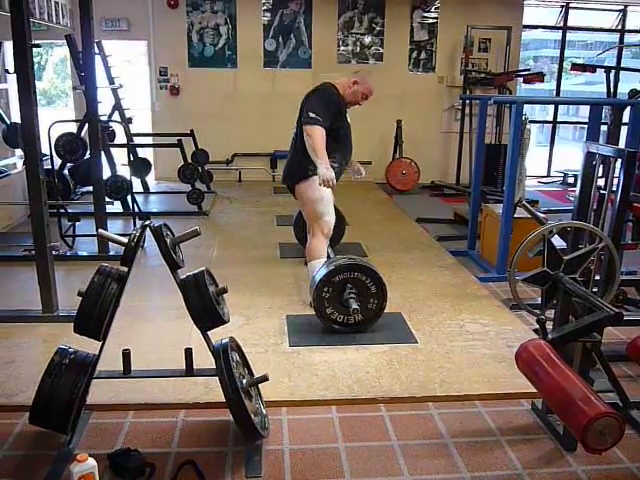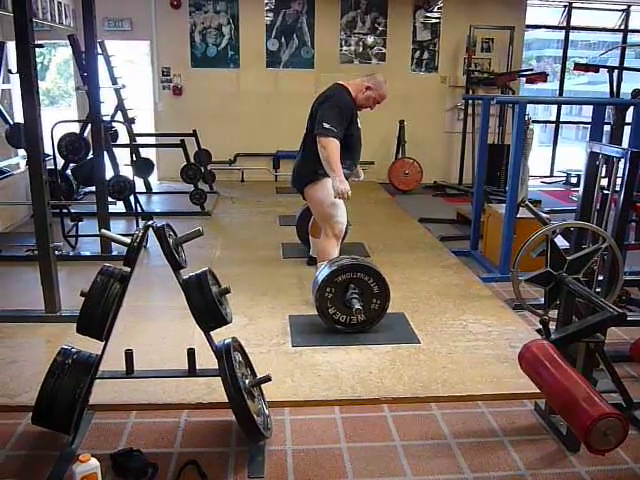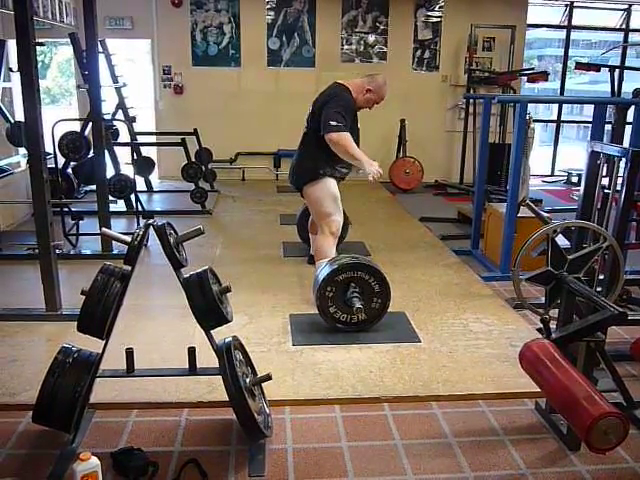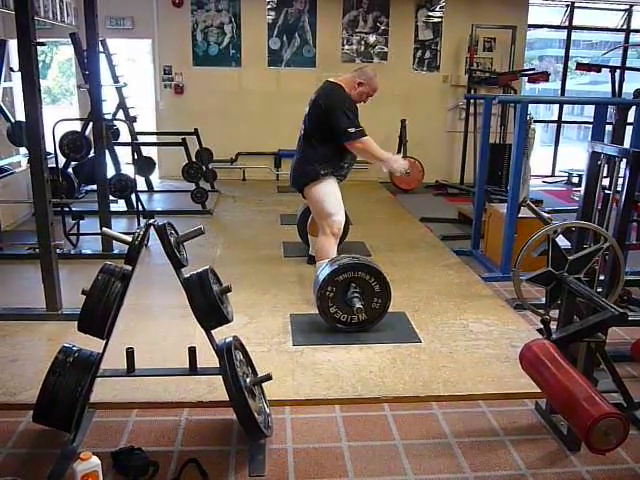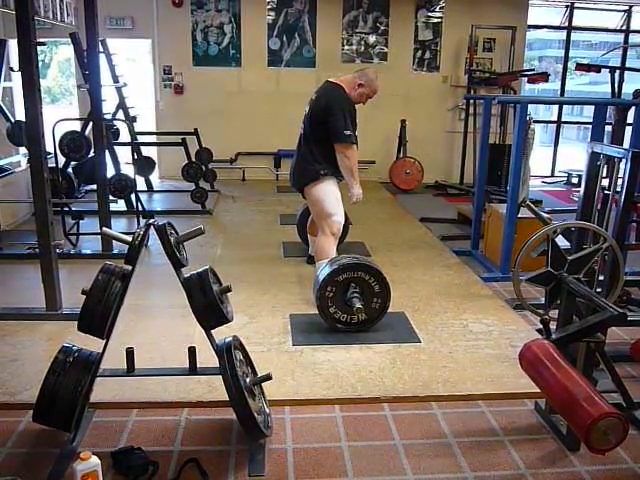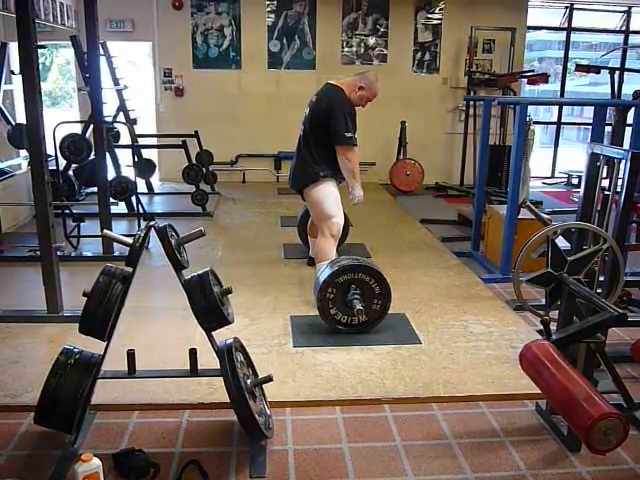
dt=0.7s
person 1, frame 1
left shoulder: (335, 101)
right shoulder: (326, 97)
right elbow: (313, 129)
left wrist: (350, 163)
right wrist: (323, 164)
left hip: (315, 172)
right hip: (310, 172)
left knee: (319, 219)
right knee: (323, 227)
left ankle: (315, 263)
person 1, frame 2
left shoulder: (344, 98)
right shoulder: (338, 101)
right elbow: (326, 140)
left wrist: (353, 166)
right wrist: (338, 178)
left hip: (322, 172)
right hip: (319, 174)
left knee: (323, 216)
right knee: (335, 228)
left ankle: (315, 255)
person 1, frame 3
left shoulder: (339, 94)
right shoulder: (341, 100)
right elbow: (335, 136)
left wrist: (360, 158)
right wrist: (364, 163)
left hip: (314, 169)
right hip: (317, 171)
left knee: (320, 214)
right knee: (331, 226)
left ankle: (316, 254)
person 1, frame 4
left shoulder: (331, 92)
right shoulder: (338, 100)
left elbow: (349, 138)
right elbow: (356, 143)
left wrist: (380, 158)
right wrist: (389, 160)
left hip: (312, 168)
right hip: (317, 172)
left knee: (321, 215)
right knee: (333, 226)
left ankle: (315, 254)
person 1, frame 5
left shoulder: (329, 90)
right shoulder: (340, 102)
right elbow: (345, 148)
right wrist: (354, 184)
left hip: (311, 167)
right hip: (317, 171)
left knee: (320, 215)
right knee: (332, 226)
left ankle: (314, 254)
person 1, frame 6
left shoulder: (329, 92)
right shoulder: (341, 104)
right elbow: (346, 150)
right wrist: (356, 185)
left hip: (311, 168)
right hip: (317, 173)
left knee: (320, 216)
right knee: (332, 228)
left ankle: (315, 255)
